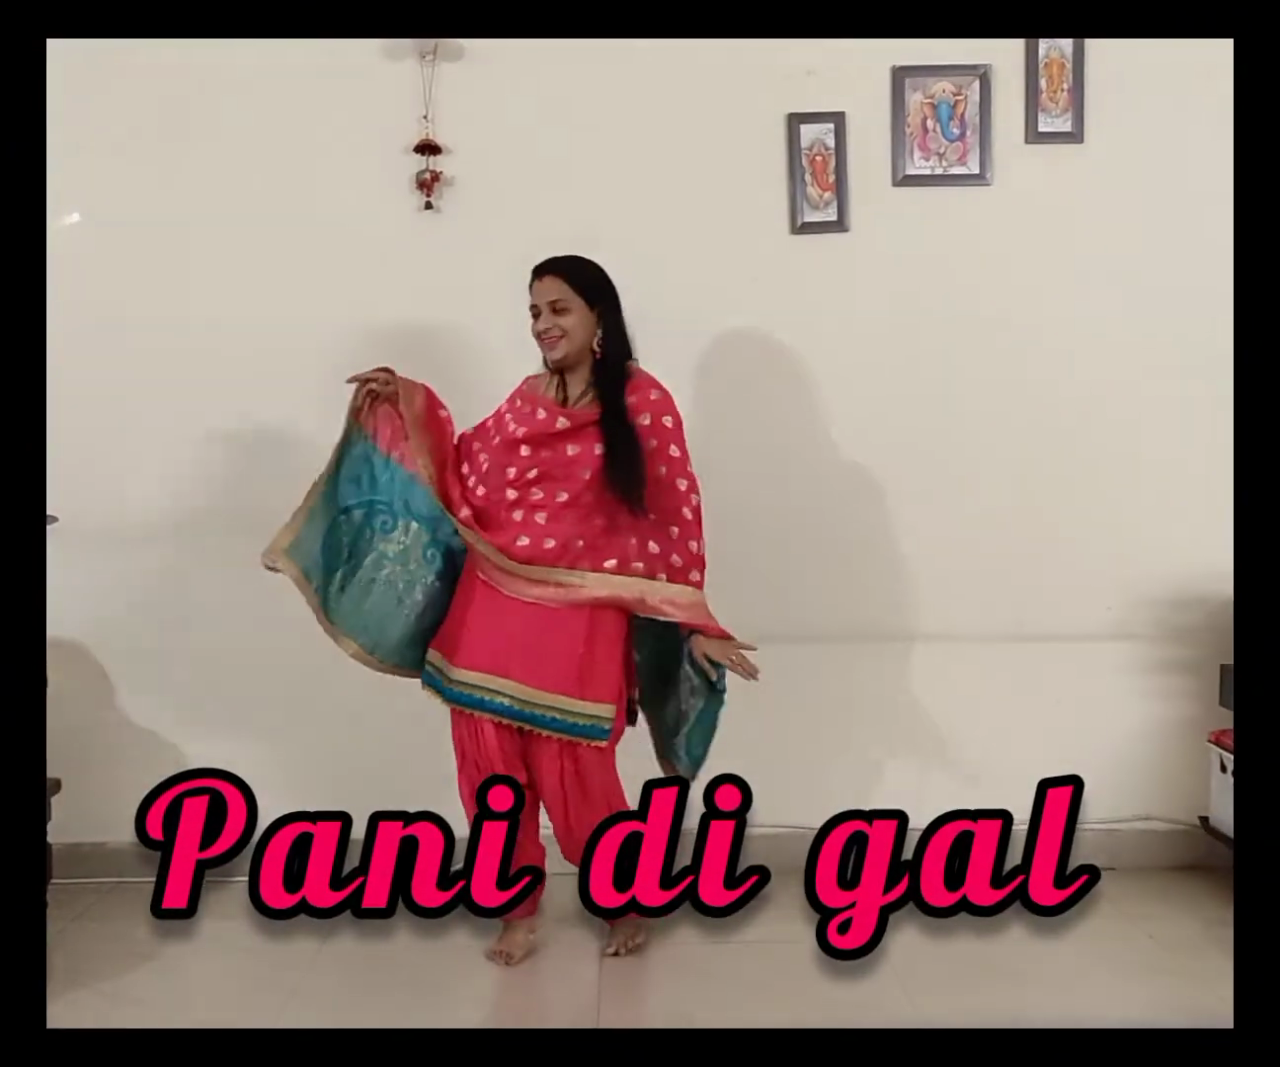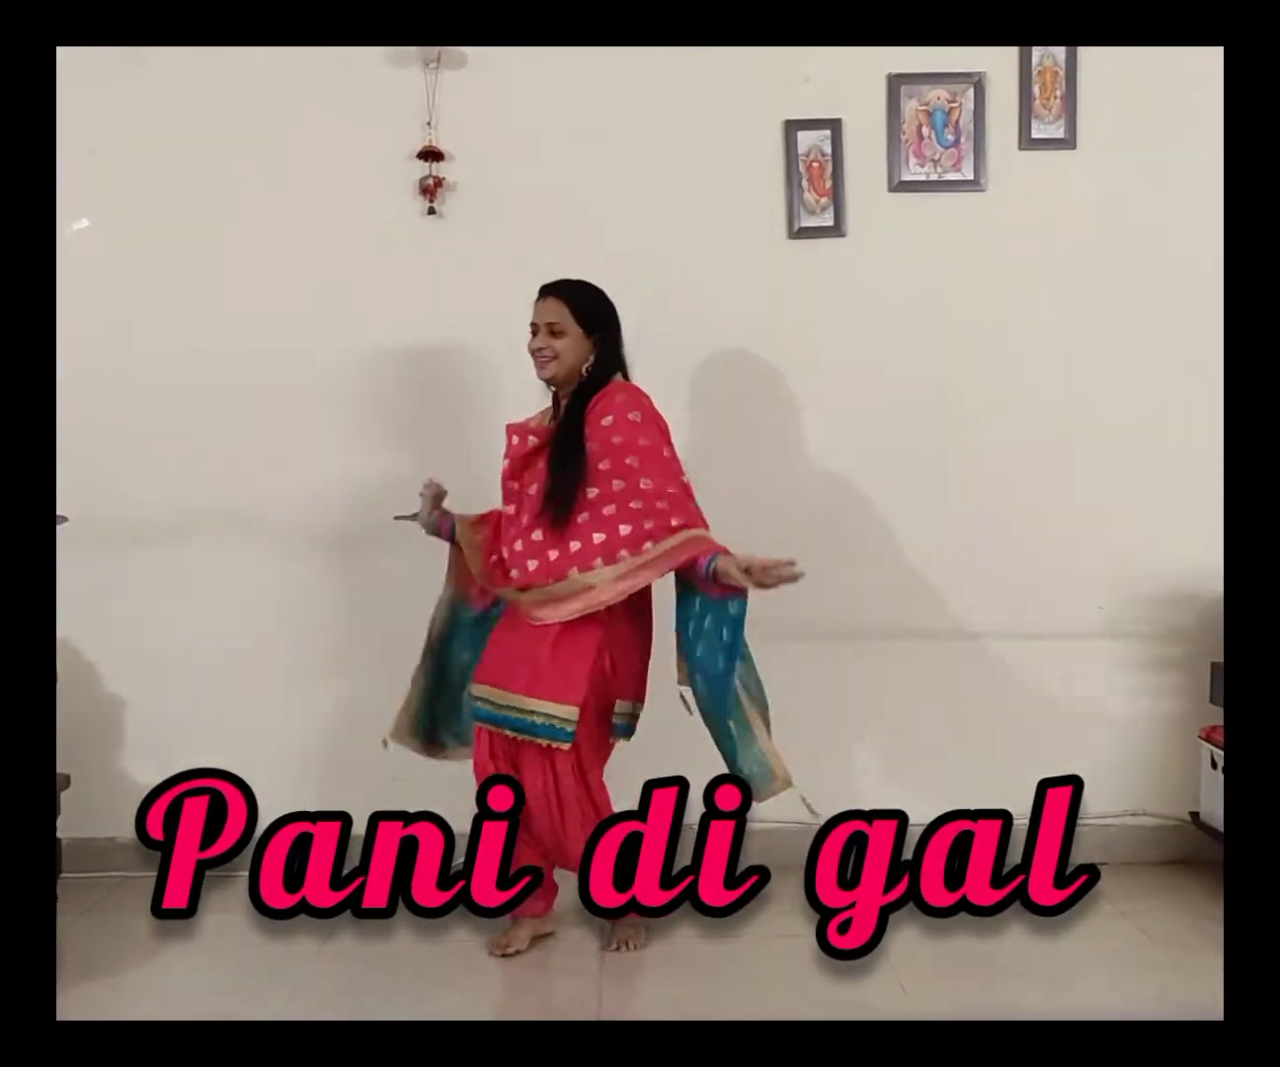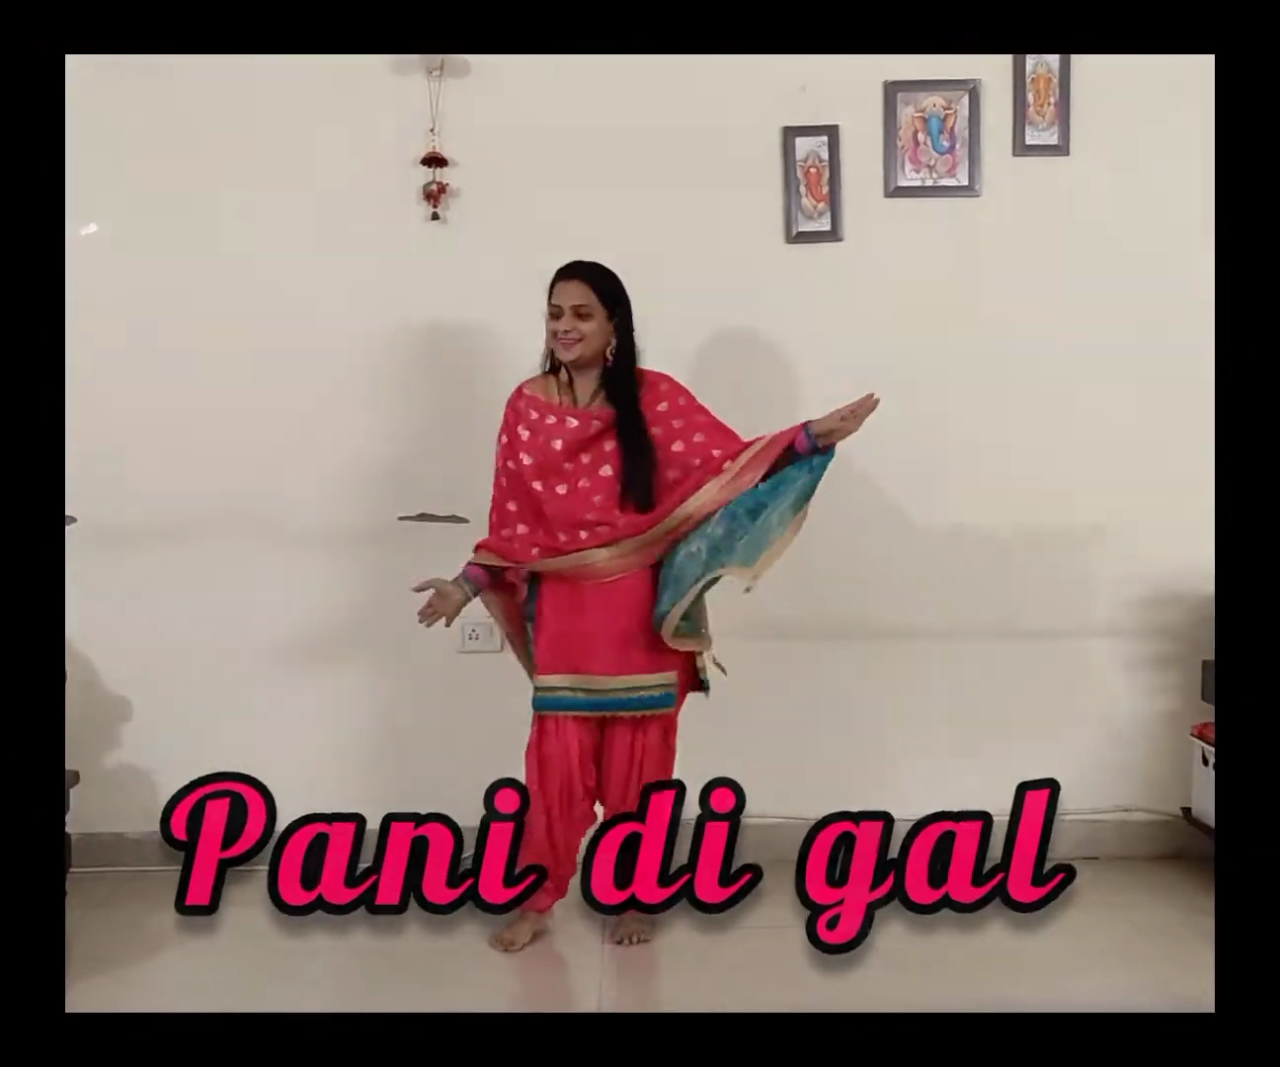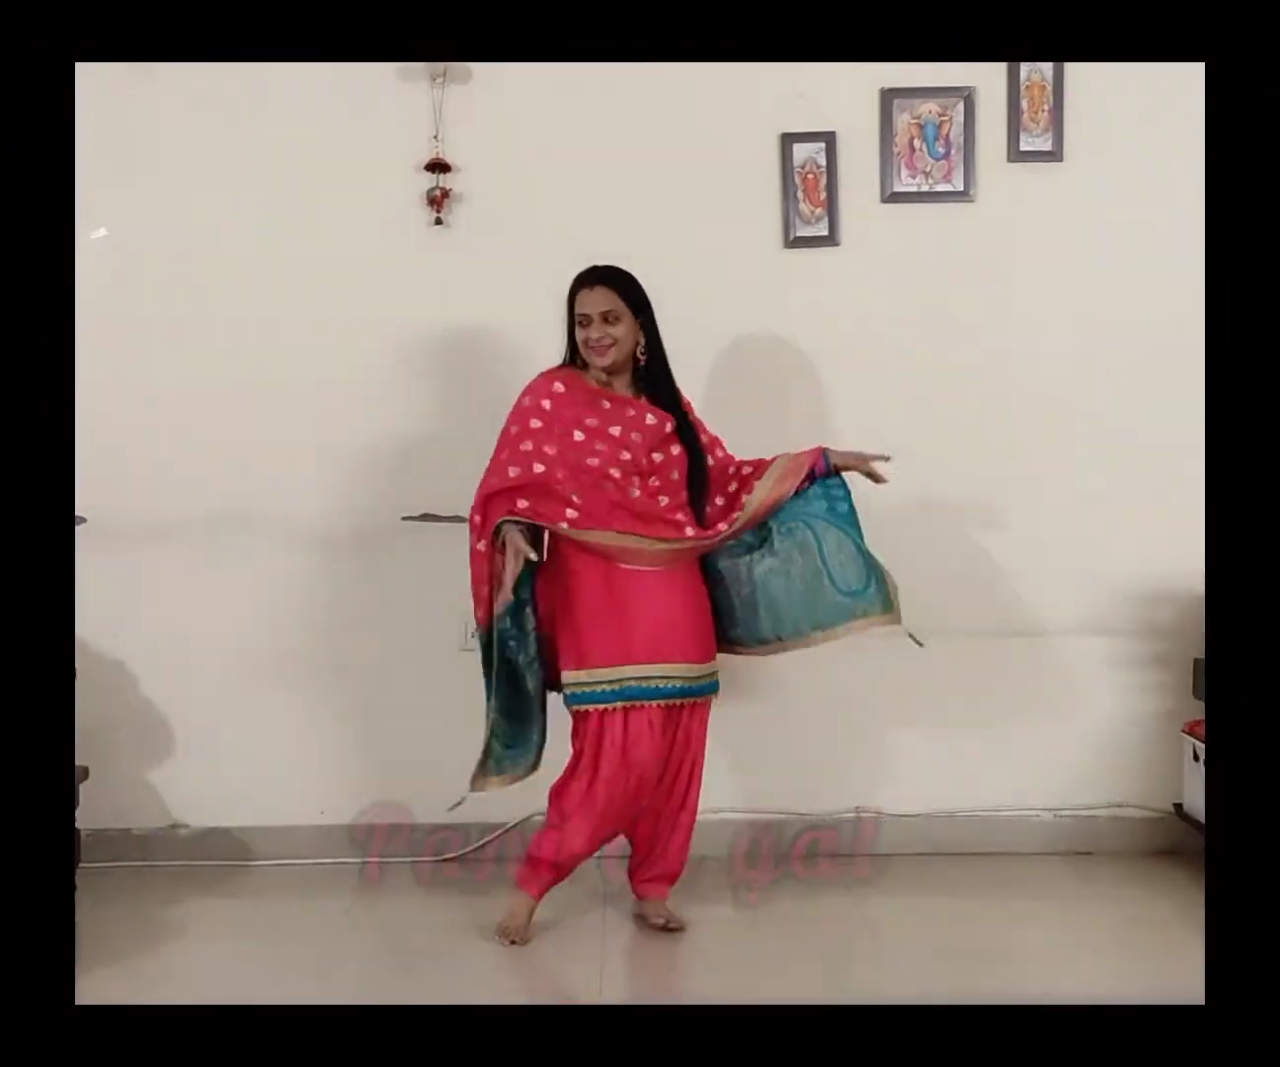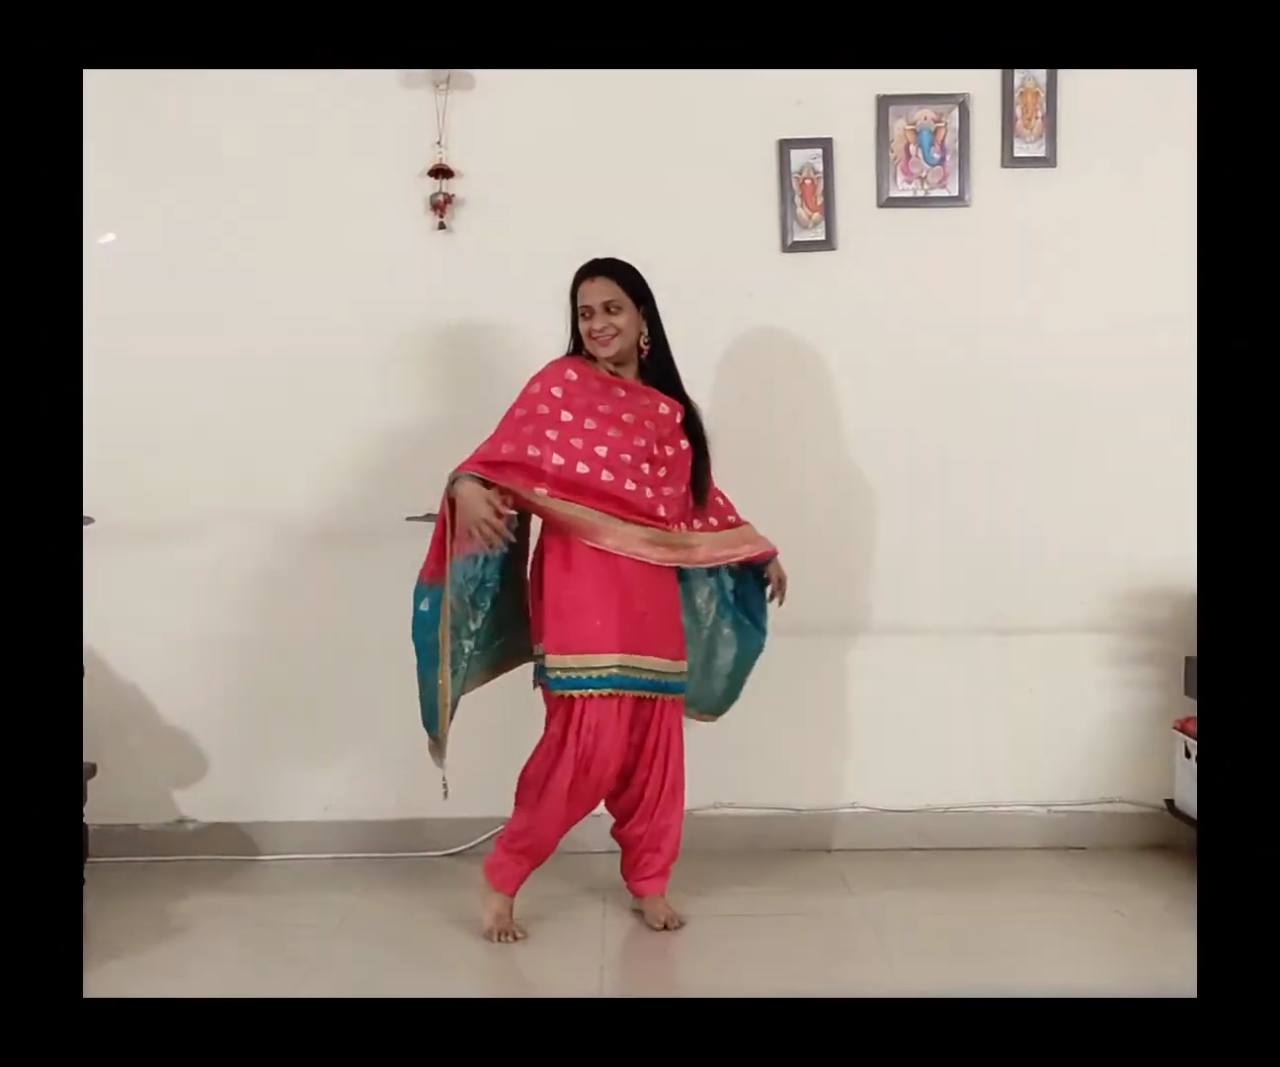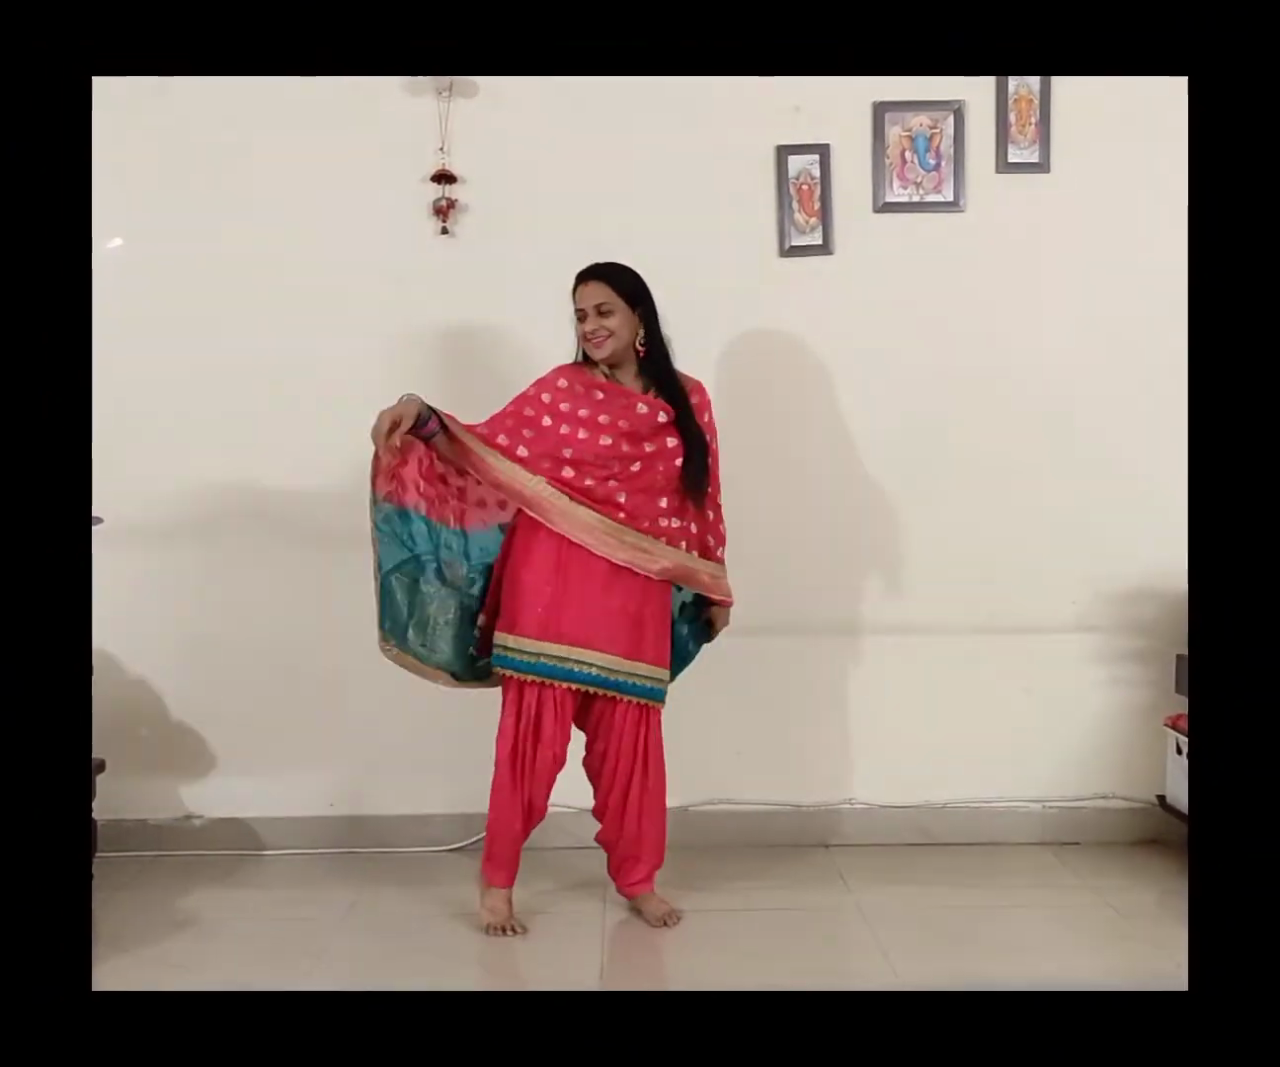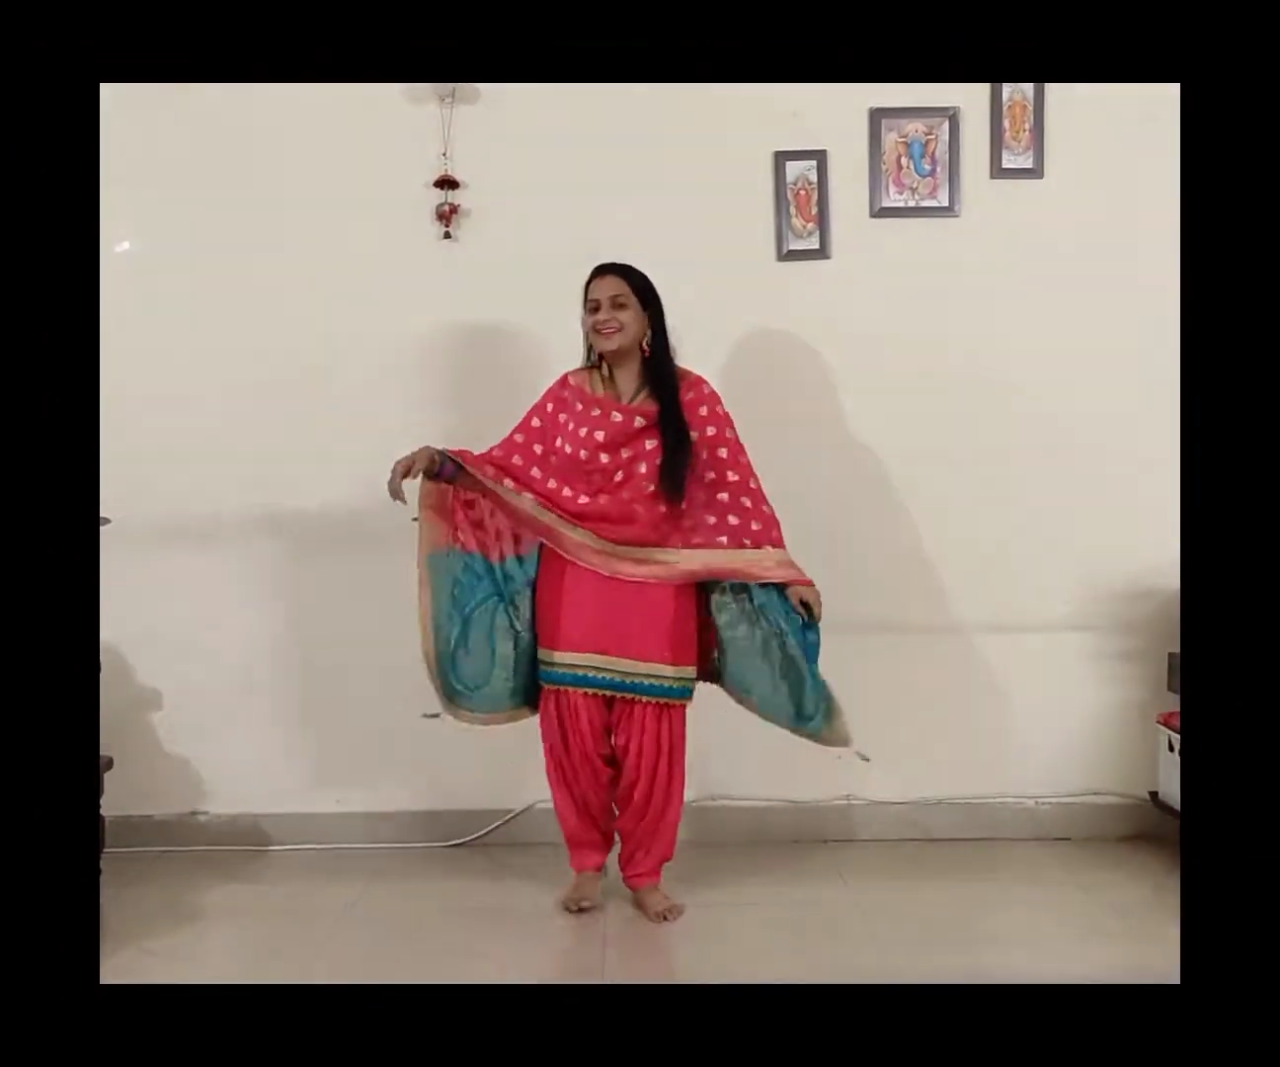
dt=0.4s
person 1, frame 1
left shoulder: (642, 401)
right shoulder: (524, 400)
left elbow: (672, 517)
right elbow: (464, 477)
left wrist: (694, 625)
right wrist: (409, 401)
left hip: (581, 614)
right hip: (490, 605)
left knee: (575, 772)
right knee: (488, 766)
right ankle: (521, 909)
person 1, frame 2
left shoulder: (620, 409)
right shoulder: (536, 430)
left elbow: (662, 505)
left wrist: (722, 563)
right wrist: (448, 523)
left hip: (590, 625)
right hip: (526, 624)
left knee: (560, 776)
right knee: (497, 762)
right ankle: (533, 904)
person 1, frame 3
left shoulder: (654, 396)
right shoulder: (526, 405)
left elbow: (725, 464)
right elbow: (513, 512)
left wrist: (814, 434)
right wrist: (471, 581)
left hip: (643, 604)
right hip: (565, 607)
left knee: (638, 759)
right knee: (557, 755)
right ankle: (534, 899)
person 1, frame 4
left shoulder: (667, 404)
right shoulder: (550, 394)
left elbow: (726, 480)
right elbow: (506, 489)
left wrist: (823, 460)
right wrist: (516, 537)
left hip: (678, 597)
right hip: (601, 596)
left knee: (678, 750)
right knee: (619, 751)
left ankle: (653, 888)
right ankle: (532, 882)
person 1, frame 5
left shoulder: (671, 397)
right shoulder: (562, 383)
left elbow: (697, 493)
right elbow: (504, 459)
left wrist: (758, 551)
right wrist: (467, 485)
left hip: (656, 591)
right hip: (585, 588)
left knee: (655, 740)
right knee: (589, 741)
left ankle: (648, 880)
right ankle: (502, 878)
person 1, frame 6
left shoulder: (686, 399)
right shoulder: (561, 387)
left elbow: (699, 498)
right elbow: (483, 450)
left wrist: (714, 588)
right wrist: (420, 417)
left hip: (636, 595)
right hip: (552, 585)
left knee: (631, 742)
right knee: (532, 739)
left ankle: (638, 878)
right ankle: (497, 881)
person 1, frame 7
left shoulder: (690, 395)
right shoulder: (566, 394)
left elbow: (732, 488)
right elbow: (508, 466)
left wrist: (781, 571)
right wrist: (437, 462)
left hip: (658, 591)
right hip: (574, 588)
left knee: (652, 737)
right knee: (574, 731)
left ankle: (646, 873)
right ankle: (588, 859)
